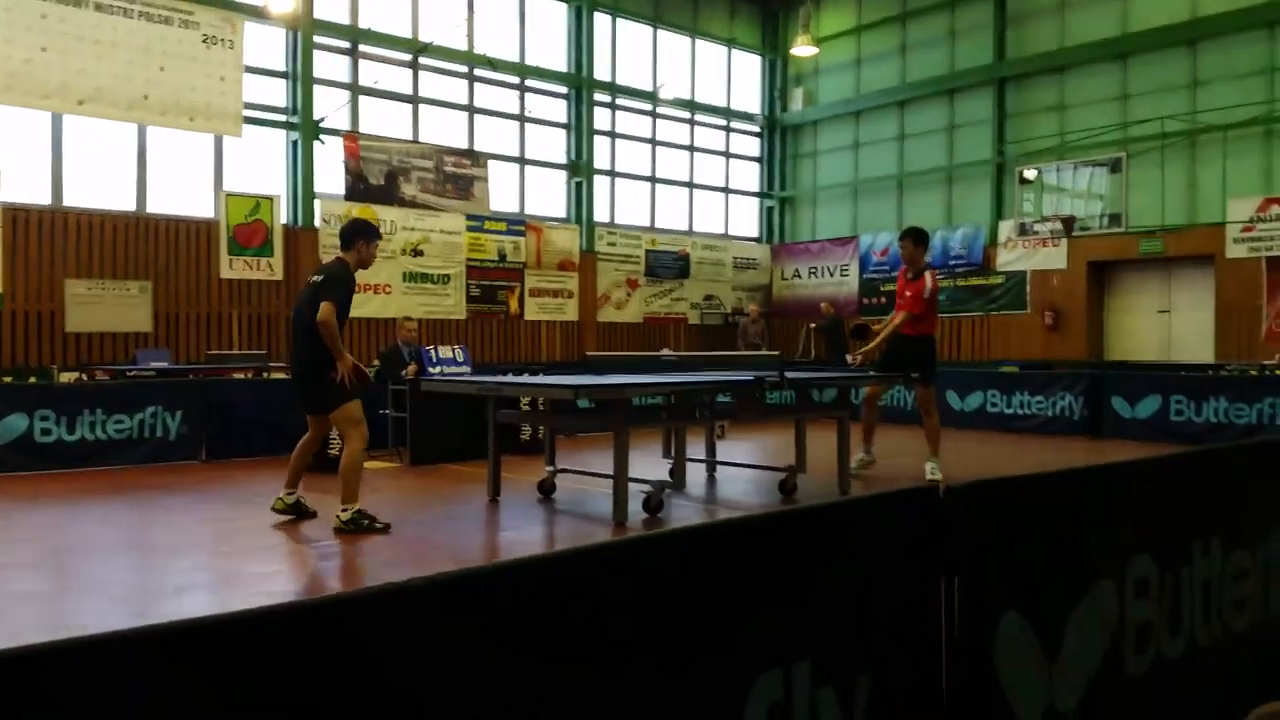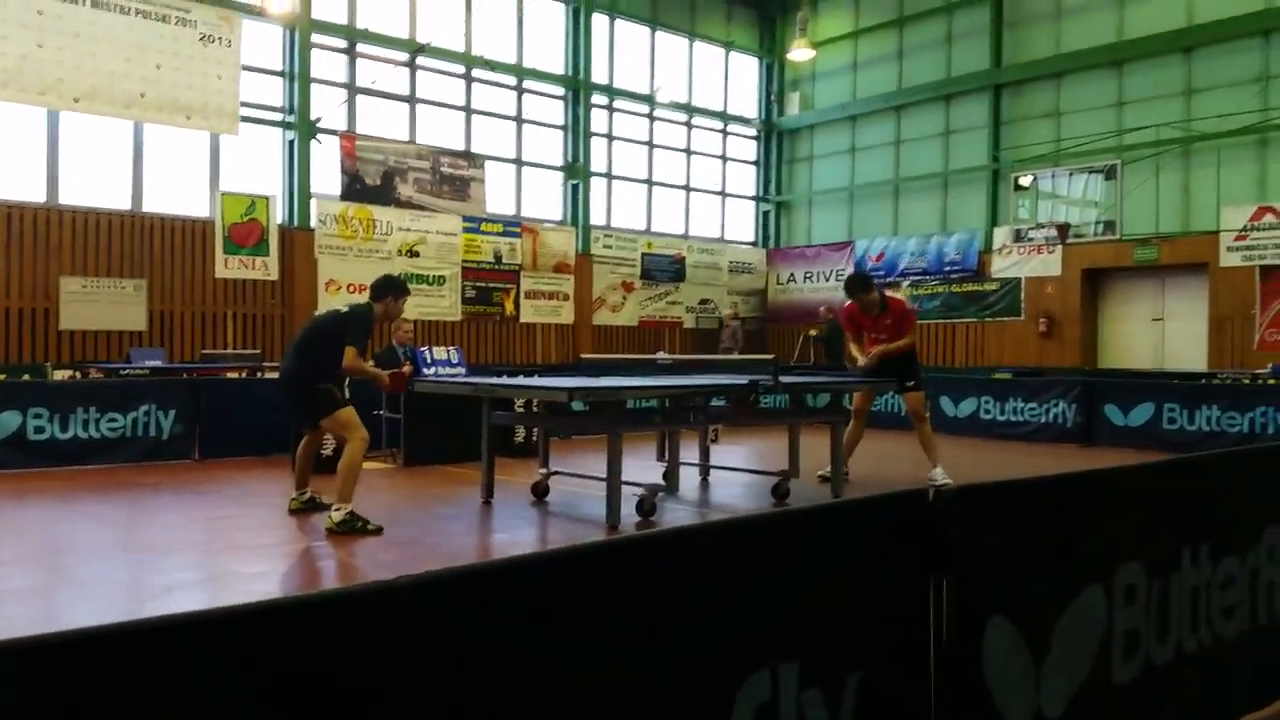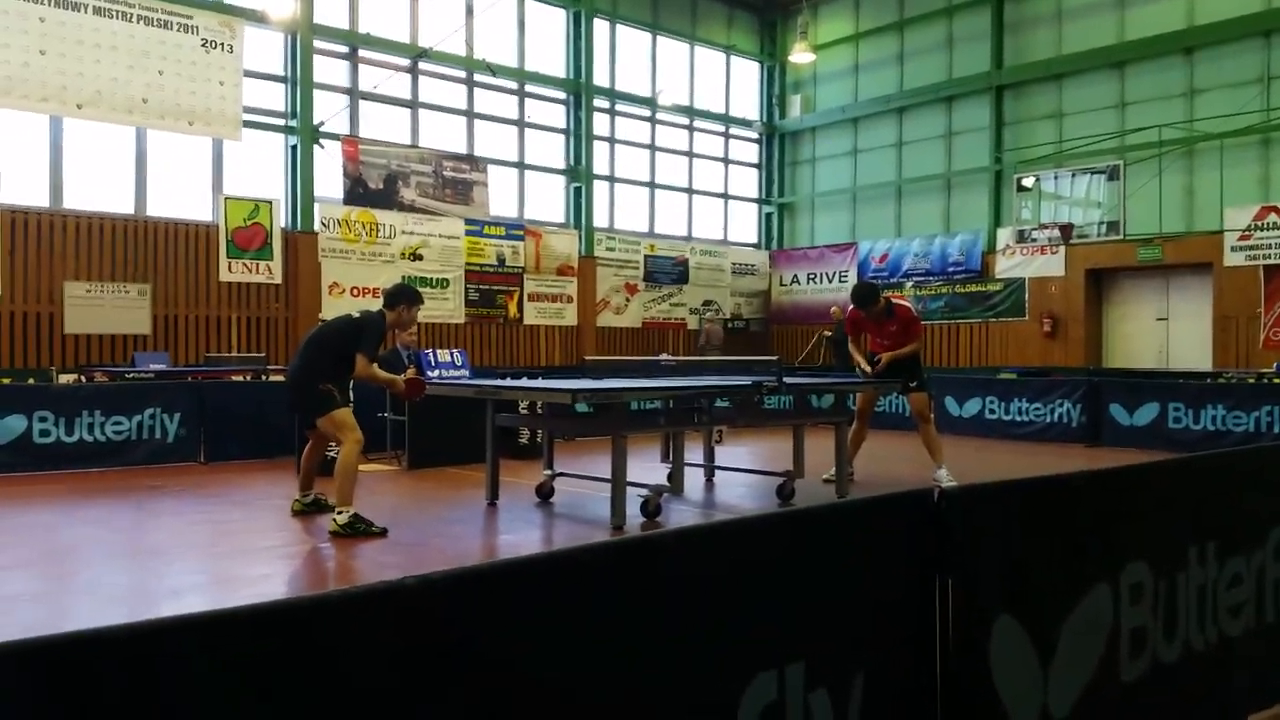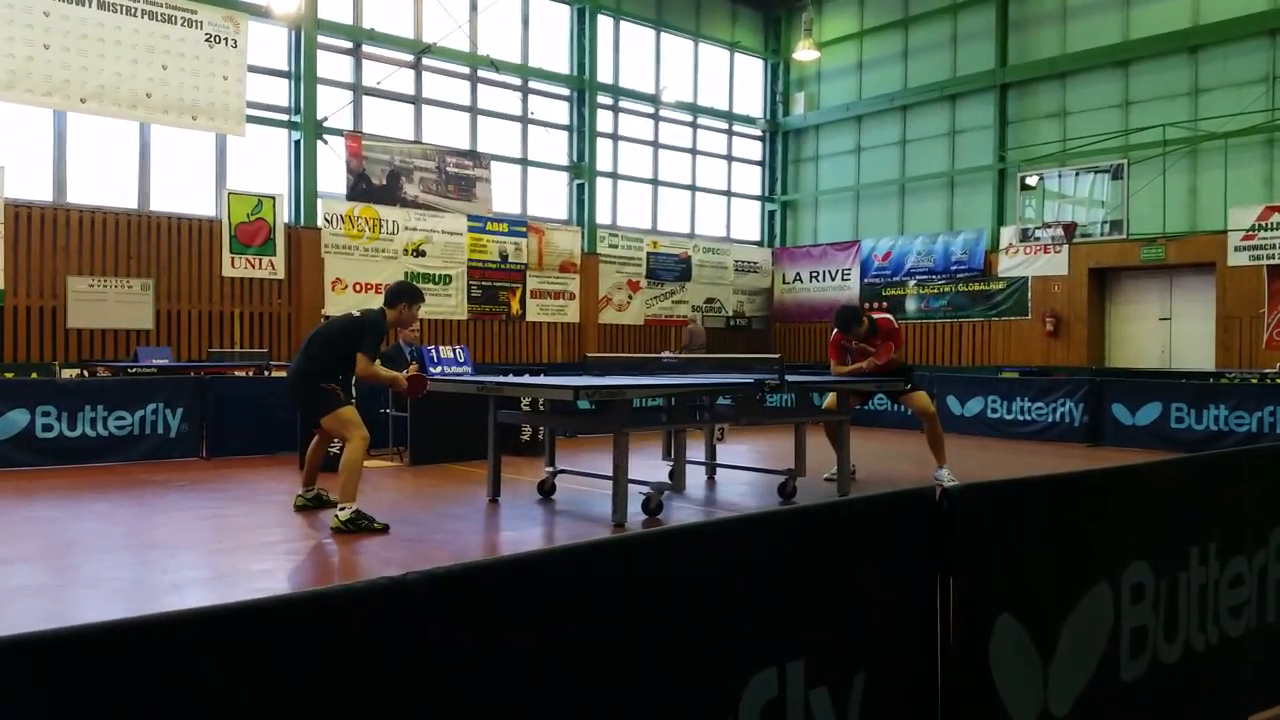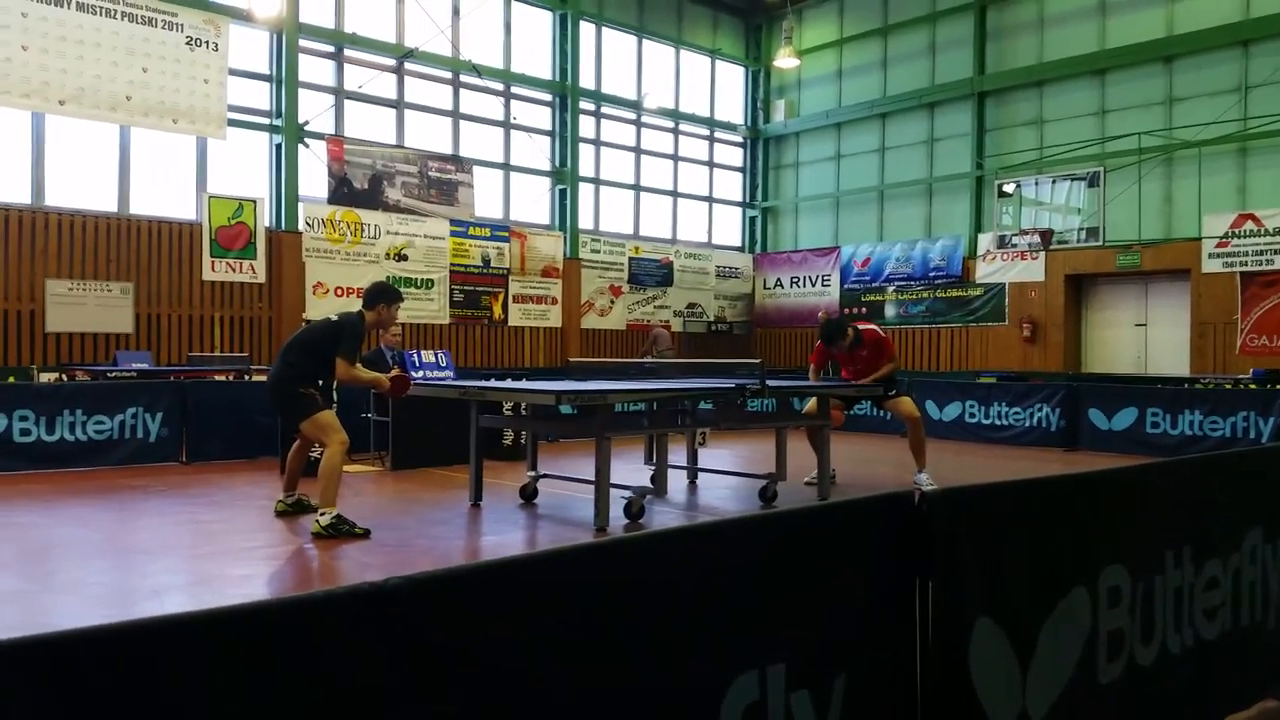
dt=1s
person 1, frame 1
left shoulder: (326, 271)
right shoulder: (342, 275)
left elbow: (304, 316)
right elbow: (324, 318)
right wrist: (341, 356)
left hip: (305, 365)
right hip: (321, 368)
left knee: (318, 432)
right knee: (357, 433)
left ankle: (288, 497)
right ankle: (348, 514)
person 1, frame 2
left shoulder: (356, 313)
right shoulder: (363, 317)
right elbow: (350, 364)
left wrist: (376, 375)
right wrist: (376, 375)
left hip: (296, 374)
right hip: (309, 379)
left knee: (315, 434)
right knee: (357, 437)
left ankle: (301, 497)
right ankle: (341, 515)
person 1, frame 3
left shoulder: (368, 320)
right shoulder: (375, 324)
left elbow: (359, 366)
right elbow: (362, 371)
left wrist: (390, 380)
right wrist: (391, 380)
left hip: (303, 377)
right hip: (313, 381)
left knee: (321, 437)
right knee: (352, 439)
left ankle: (305, 499)
right ankle: (343, 517)
person 1, frame 4
left shoulder: (370, 319)
right shoulder: (375, 323)
left elbow: (363, 364)
right elbow: (363, 370)
left wrist: (395, 376)
right wrist: (393, 379)
left hip: (305, 375)
right hip: (314, 379)
left knee: (326, 433)
right knee: (358, 436)
left ankle: (307, 494)
right ankle: (346, 513)
person 1, frame 5
left shoulder: (350, 322)
right shoulder: (354, 326)
left elbow: (345, 366)
right elbow: (343, 374)
left wrist: (380, 377)
right wrist: (376, 381)
left hip: (288, 380)
right hip: (292, 383)
left knee: (308, 438)
right knee: (337, 441)
left ankle: (288, 499)
right ankle: (327, 518)
person 2, frame 1
left shoulder: (926, 282)
right shoulder: (903, 272)
left elbow: (904, 320)
left wrist: (870, 348)
right wrist: (881, 328)
left hip: (919, 344)
right hip: (895, 341)
left knee: (925, 405)
right knee: (869, 396)
left ankle: (933, 462)
right ankle: (866, 452)
person 2, frame 2
left shoulder: (899, 304)
right shoulder: (850, 310)
left elbow: (910, 339)
right elbow: (853, 341)
left wrist: (883, 349)
right wrist: (859, 356)
left hip: (903, 358)
right hip: (873, 360)
left knee: (919, 414)
right knee: (858, 412)
left ankle: (936, 469)
right ankle: (841, 465)
person 2, frame 3
left shoulder: (905, 310)
right shoulder: (855, 313)
left elbow: (918, 344)
right elbow: (852, 344)
left wrist: (891, 356)
right wrist: (861, 361)
left hip: (906, 360)
right hip: (876, 360)
left knee: (923, 415)
right knee: (861, 413)
left ankle: (941, 470)
person 2, frame 4
left shoulder: (887, 322)
right shoulder: (839, 335)
left elbow: (898, 360)
right elbow: (835, 370)
left wrist: (868, 350)
right wrist: (862, 365)
left hip: (894, 373)
right hip: (862, 375)
left knee: (928, 412)
right knee: (828, 410)
left ankle: (942, 469)
person 2, frame 5
left shoulder: (873, 334)
right shoulder: (825, 344)
left elbow: (893, 363)
right elbow: (813, 373)
left wrist: (866, 382)
left hip: (879, 381)
right hip: (848, 383)
left knee: (913, 416)
right knee: (809, 415)
left ankle: (921, 474)
